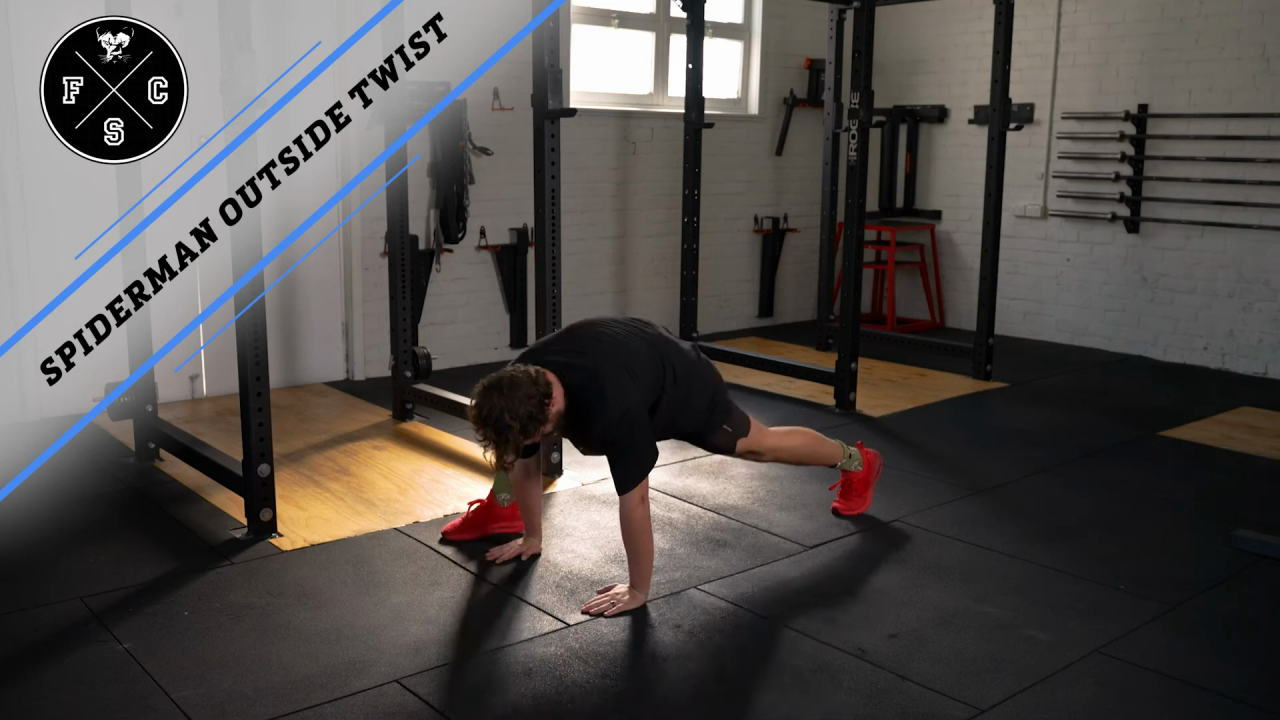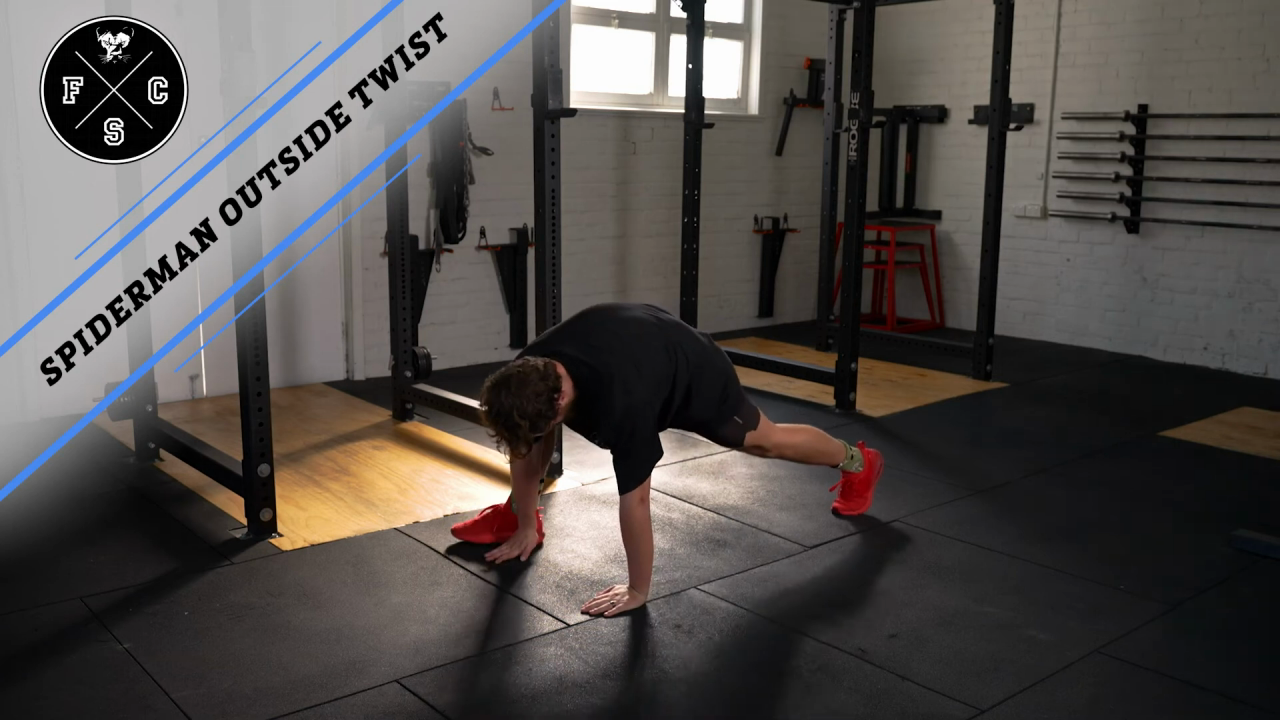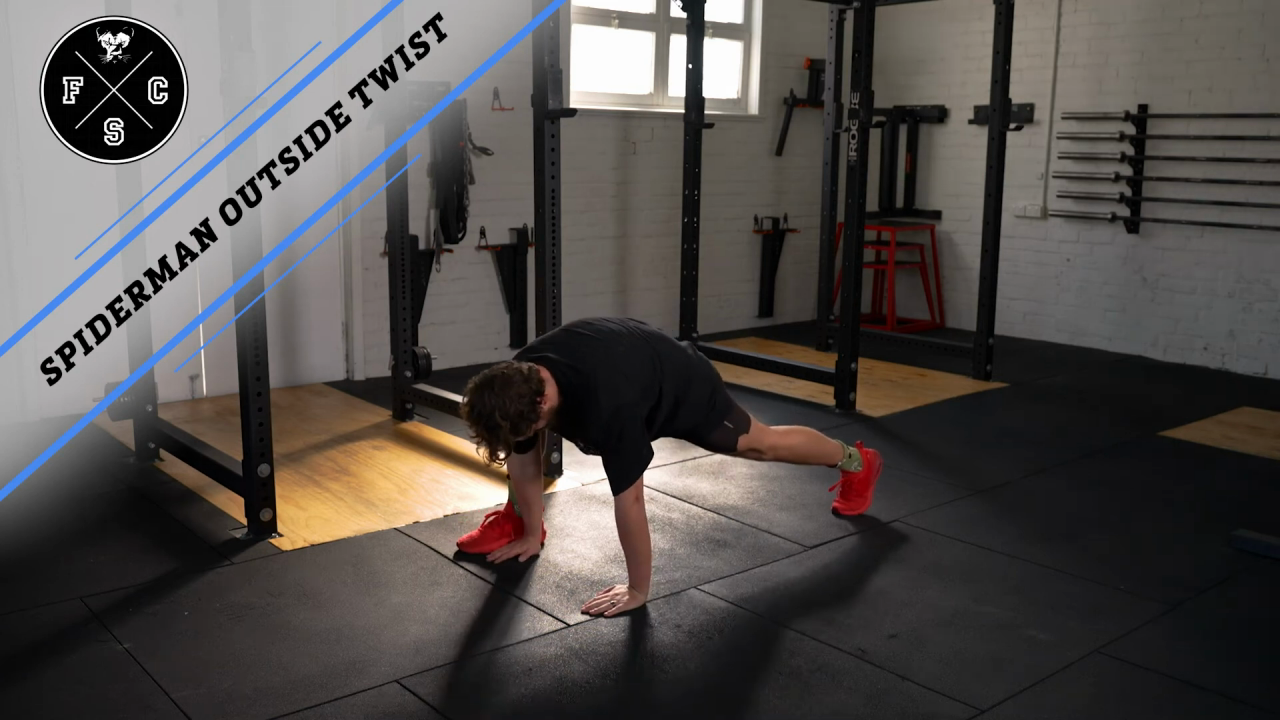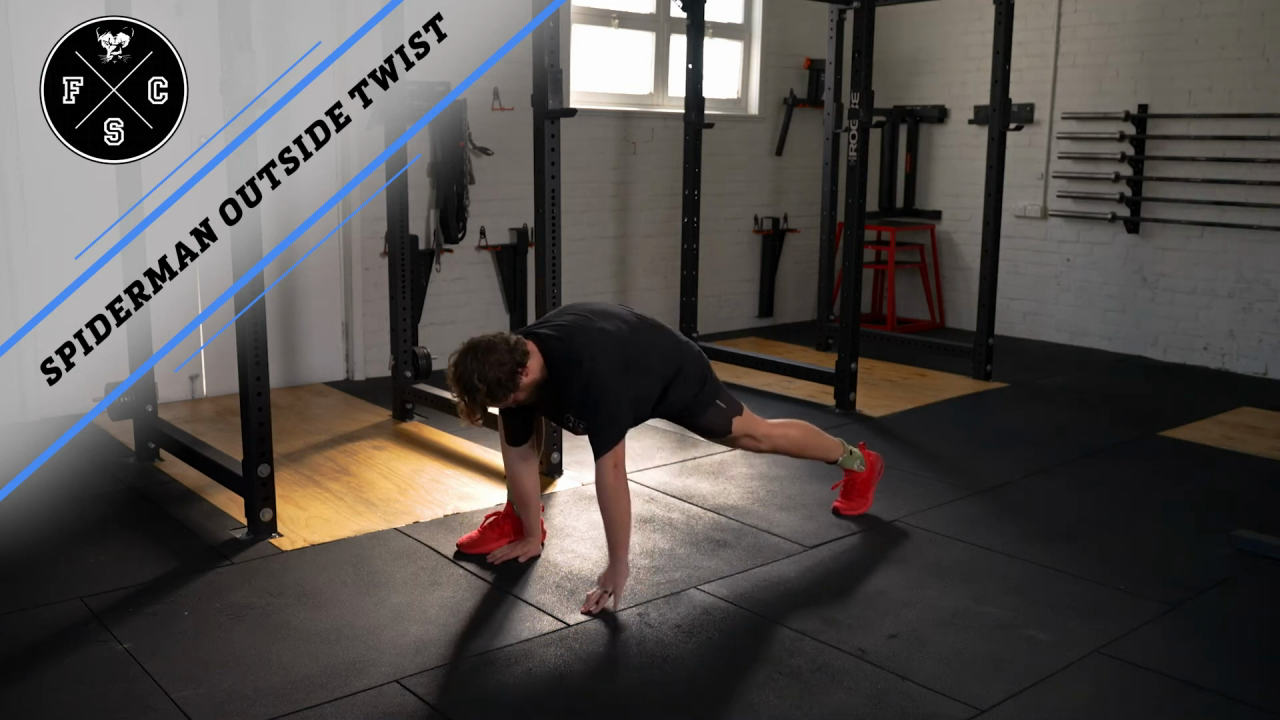
dt=0.7s
person 1, frame 1
left shoulder: (611, 406)
right shoulder: (522, 387)
left elbow: (634, 500)
right elbow: (525, 461)
left wrist: (637, 589)
right wrist: (532, 536)
left hip: (684, 384)
right hip: (632, 355)
left knee: (756, 444)
left ankle: (855, 462)
right ankle: (502, 507)
person 1, frame 2
left shoulder: (619, 402)
right shoulder: (528, 378)
left elbow: (635, 501)
right elbow: (526, 451)
left wrist: (638, 591)
right wrist: (525, 526)
left hip: (697, 375)
right hip: (641, 341)
left knee: (765, 440)
left ankle: (856, 462)
right ankle: (515, 514)
person 1, frame 3
left shoulder: (605, 405)
right shoulder: (518, 382)
left elbow: (628, 500)
right elbow: (523, 461)
left wrist: (637, 589)
right wrist: (530, 534)
left hip: (684, 385)
right hip: (630, 358)
left knee: (760, 444)
left ankle: (856, 462)
right ankle: (515, 518)
person 1, frame 4
left shoulder: (588, 372)
right shoulder: (512, 363)
left elbow: (610, 471)
right elbow: (520, 453)
left wrist: (618, 564)
right wrist: (530, 534)
left hip: (675, 374)
right hip: (626, 362)
left knee: (753, 434)
right knee: (520, 429)
left ankle: (856, 461)
right ankle: (515, 518)
